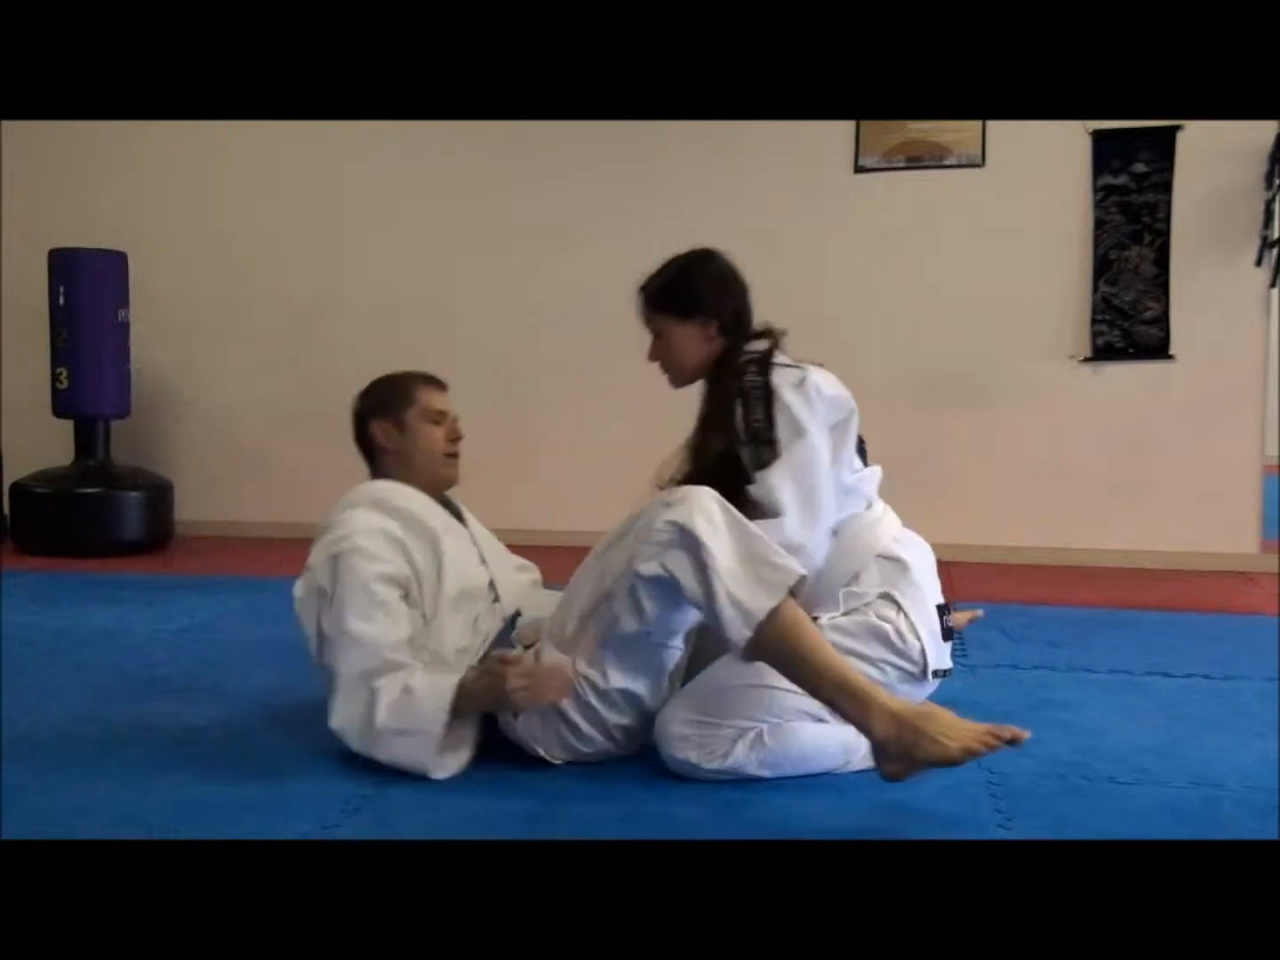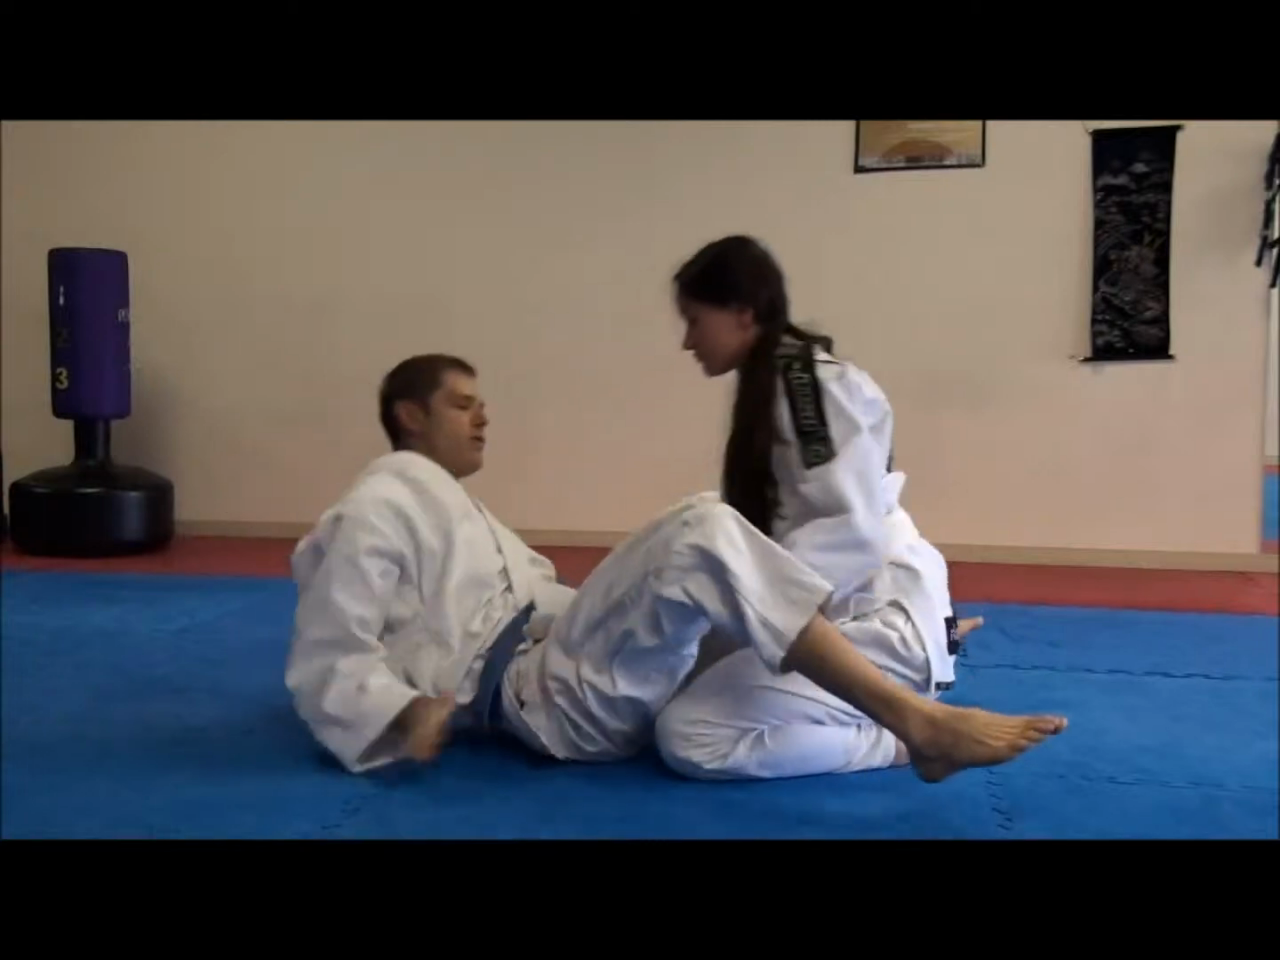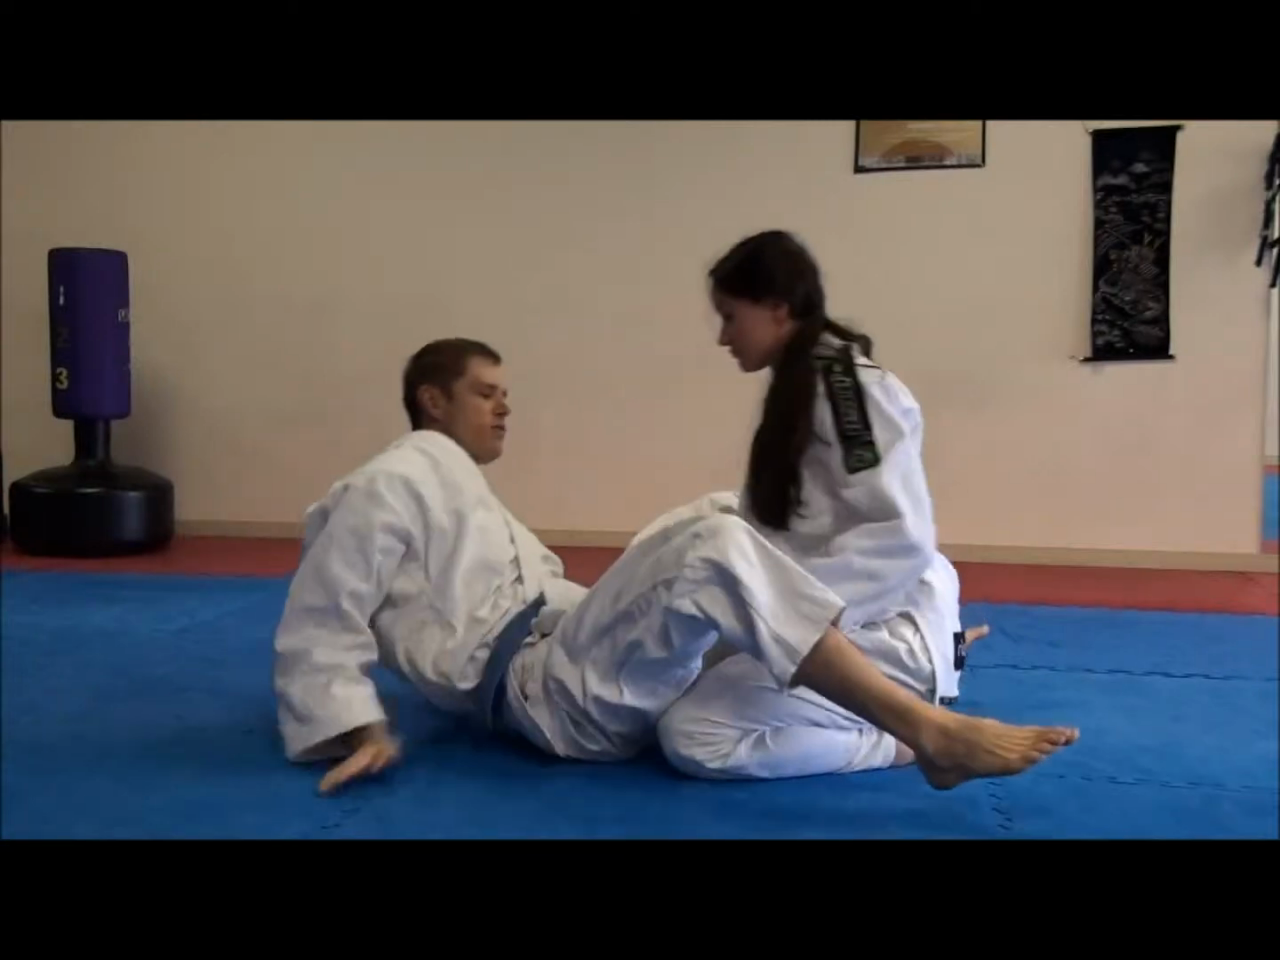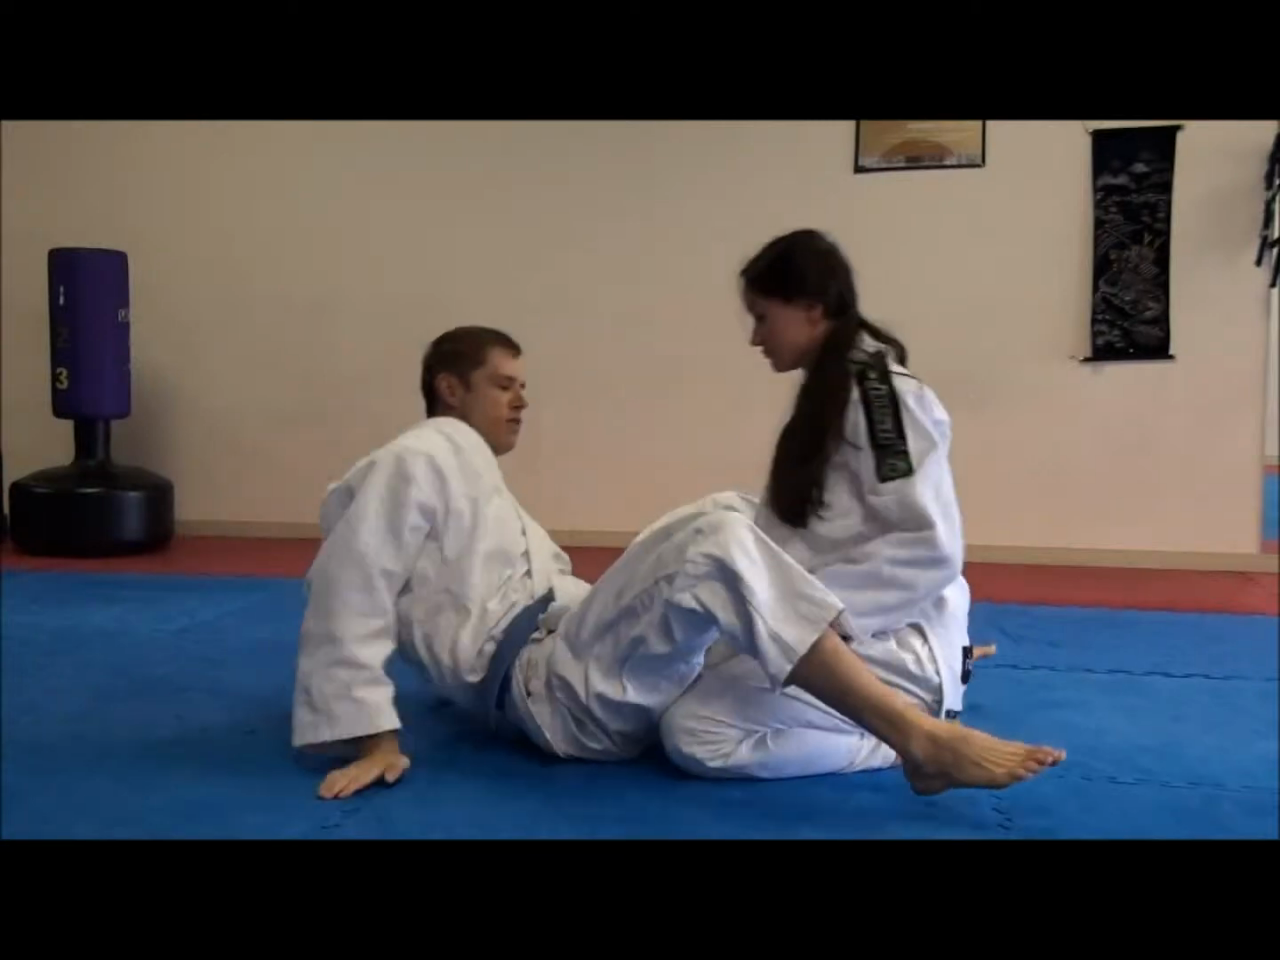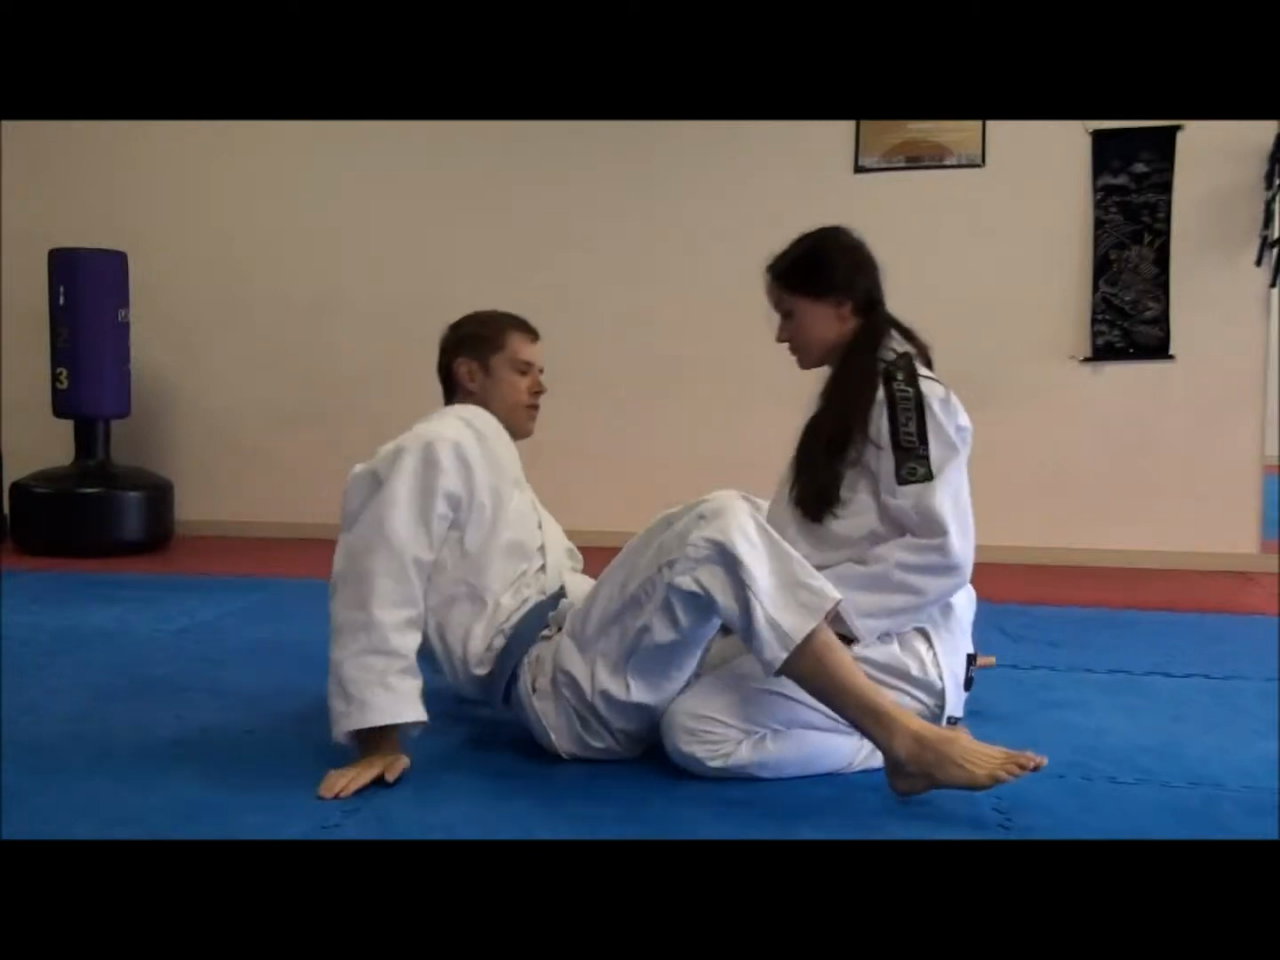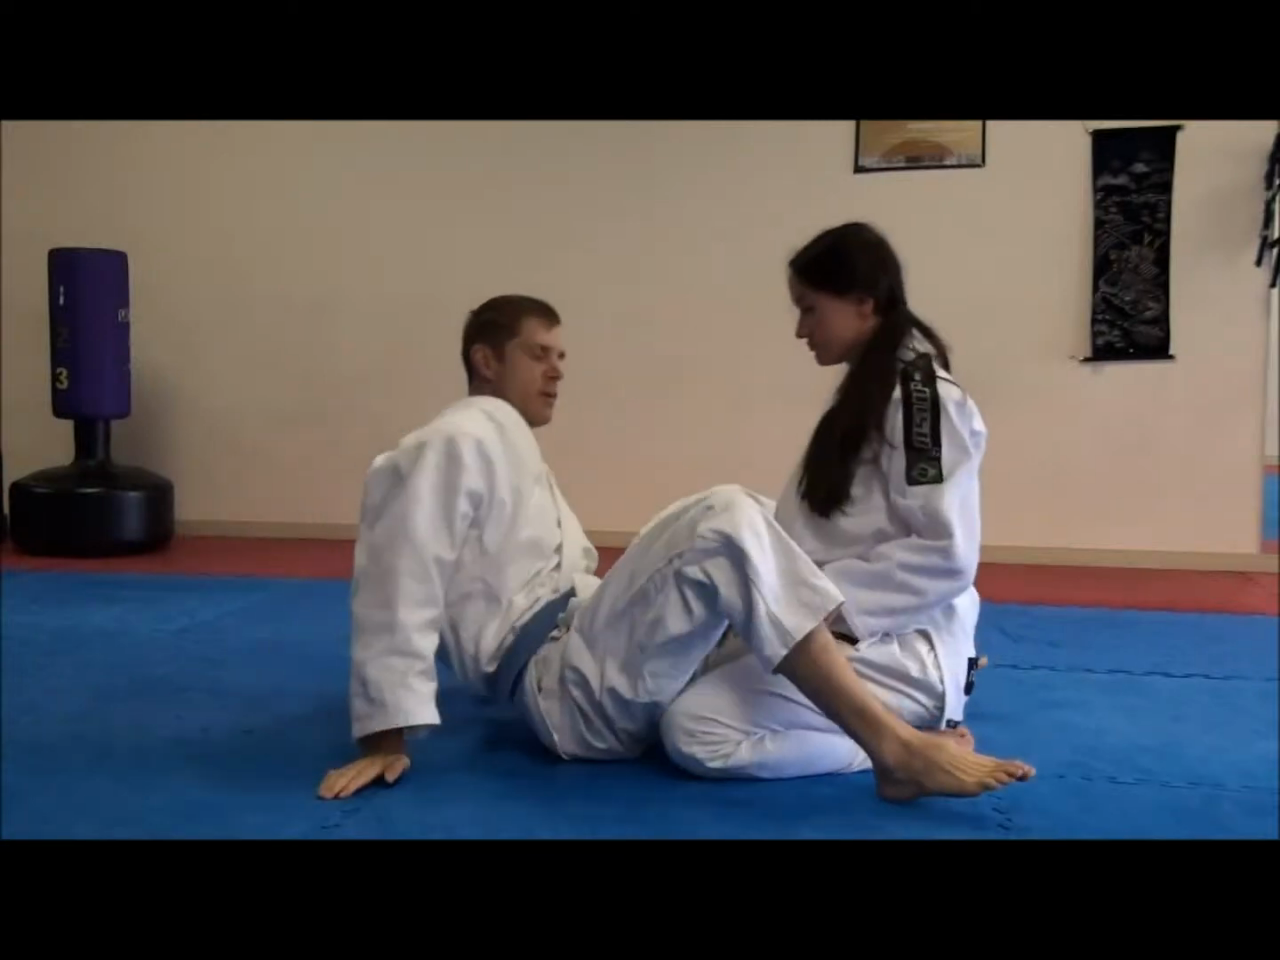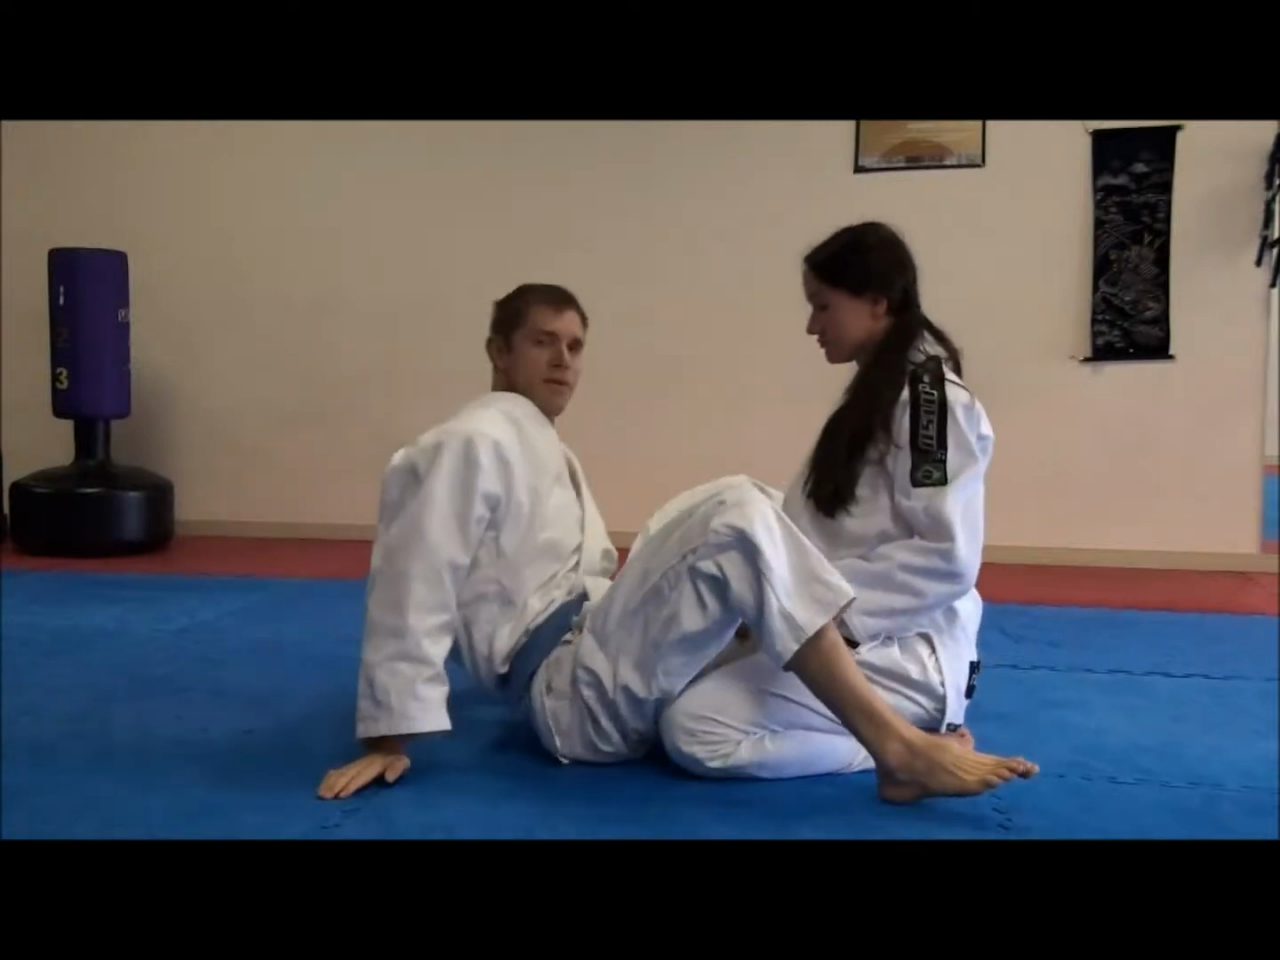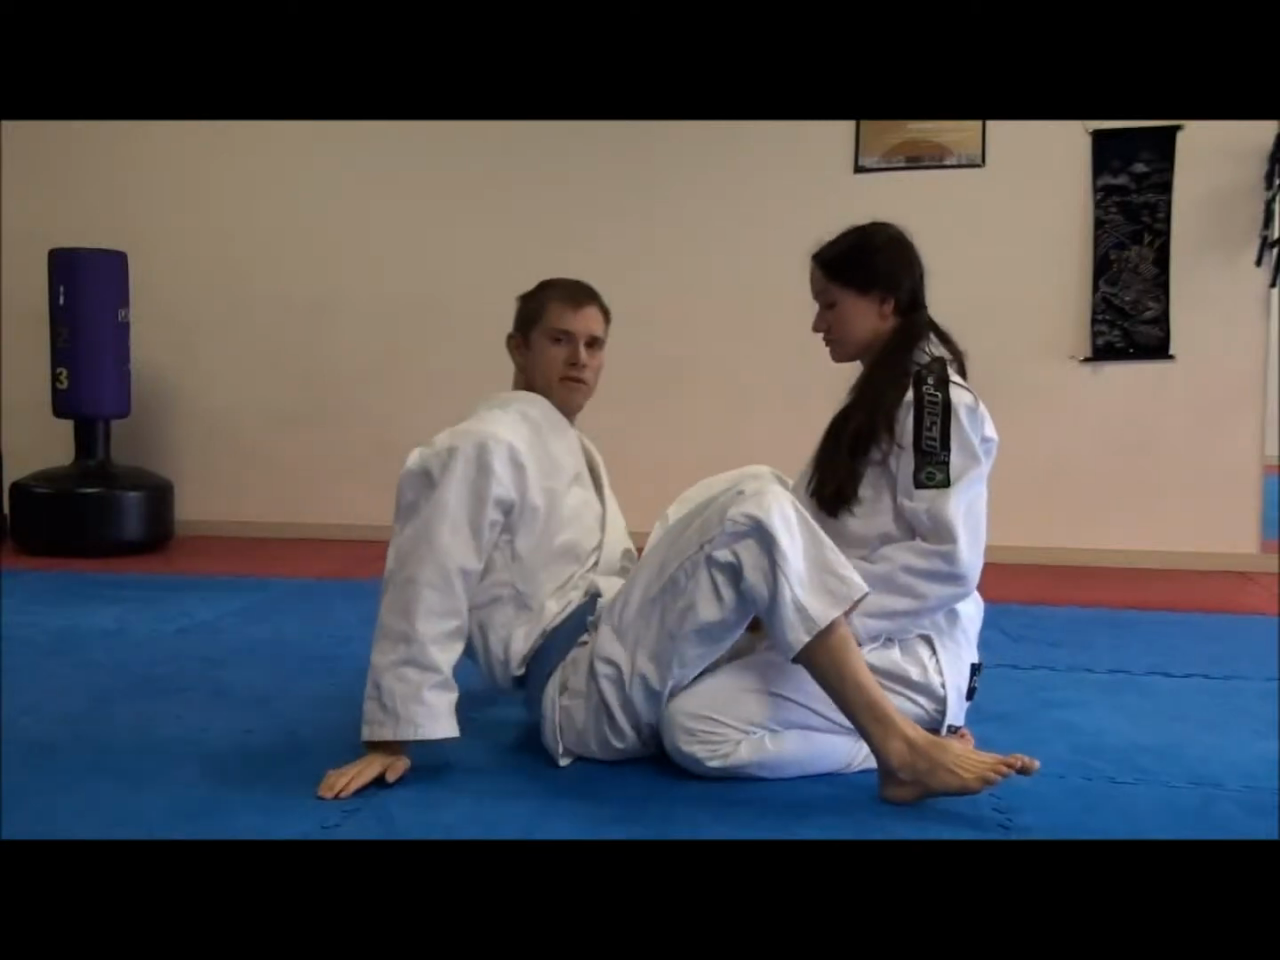
dt=0.1s
person 1, frame 1
left shoulder: (439, 515)
right shoulder: (362, 539)
right elbow: (373, 700)
right wrist: (483, 686)
left hip: (558, 659)
right hip: (566, 704)
right knee: (687, 514)
right ankle: (888, 720)
person 1, frame 2
left shoulder: (446, 502)
right shoulder: (375, 510)
right elbow: (327, 670)
right wrist: (407, 715)
left hip: (568, 664)
right hip: (563, 699)
right knee: (701, 536)
right ankle: (918, 720)
person 1, frame 3
left shoulder: (456, 484)
right shoulder: (396, 481)
right elbow: (316, 632)
right wrist: (358, 731)
left hip: (571, 660)
right hip: (555, 693)
right knee: (714, 551)
right ankle: (931, 730)
person 1, frame 4
left shoulder: (465, 473)
right shoulder: (414, 462)
right elbow: (346, 611)
right wrist: (371, 734)
left hip: (581, 663)
right hip: (558, 689)
right knee: (715, 547)
right ankle: (923, 738)
person 1, frame 5
left shoulder: (489, 457)
right shoulder: (435, 450)
right elbow: (379, 594)
right wrist: (380, 739)
left hip: (591, 664)
right hip: (565, 691)
right knee: (719, 528)
right ankle: (908, 742)
person 1, frame 6
left shoulder: (507, 450)
right shoulder: (456, 442)
right elbow: (399, 593)
right wrist: (386, 738)
left hip: (590, 669)
right hip: (574, 689)
right knee: (725, 521)
right ankle: (896, 746)
person 1, frame 7
left shoulder: (539, 446)
right shoulder: (473, 444)
right elbow: (415, 593)
right wrist: (388, 736)
left hip: (604, 662)
right hip: (581, 692)
right knee: (738, 518)
right ankle: (897, 747)
person 1, frame 8
left shoulder: (565, 447)
right shoulder: (487, 446)
right elbow: (426, 598)
right wrist: (393, 739)
left hip: (609, 659)
right hip: (595, 688)
right knee: (754, 506)
right ankle: (899, 745)
person 2, frame 1
left shoulder: (778, 387)
right shoulder: (743, 389)
left elbow: (795, 537)
left hip: (878, 620)
right hip: (832, 611)
left knee: (687, 738)
person 2, frame 2
left shoulder: (820, 385)
right shoulder: (775, 383)
left elbow: (854, 532)
left hip: (886, 627)
right hip: (835, 618)
left knee: (690, 737)
left ankle: (902, 736)
person 2, frame 3
left shoulder: (849, 387)
right shoulder: (805, 383)
left elbow: (903, 537)
left hip: (889, 637)
right hip: (839, 624)
left knee: (693, 737)
left ankle: (903, 735)
person 2, frame 4
left shoulder: (885, 394)
right shoulder: (835, 386)
left elbow: (932, 548)
left hip: (897, 645)
right hip: (848, 629)
left knee: (695, 734)
person 2, frame 5
left shoulder: (907, 398)
right shoulder: (856, 391)
left elbow: (942, 554)
left hip: (901, 650)
right hip: (847, 634)
left knee: (694, 732)
person 2, frame 6
left shoulder: (923, 399)
right shoulder: (870, 389)
left elbow: (945, 558)
left hip: (903, 650)
right hip: (852, 633)
left knee: (694, 732)
person 2, frame 7
left shoulder: (933, 400)
right shoulder: (879, 389)
left elbow: (948, 559)
left hip: (907, 653)
right hip: (851, 633)
left knee: (696, 730)
right ankle: (903, 729)
person 2, frame 8
left shoulder: (937, 401)
right shoulder: (884, 391)
left elbow: (951, 562)
left hip: (908, 653)
right hip: (853, 634)
left knee: (697, 729)
